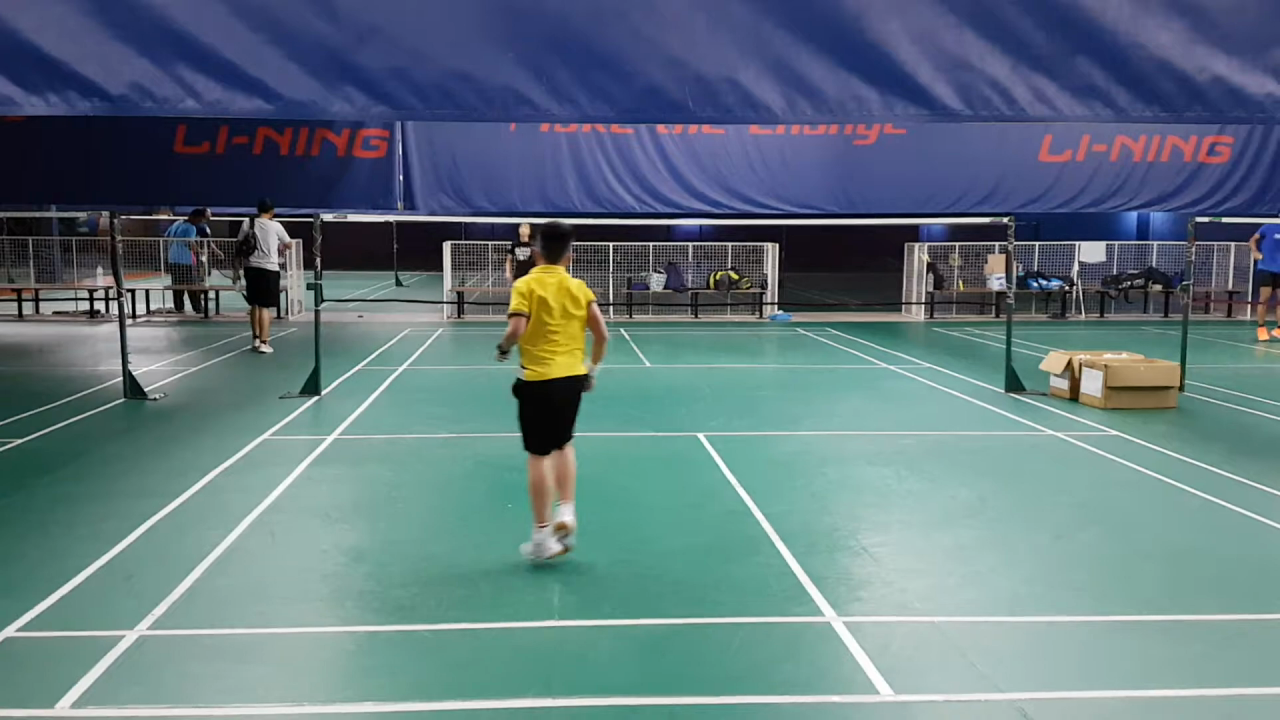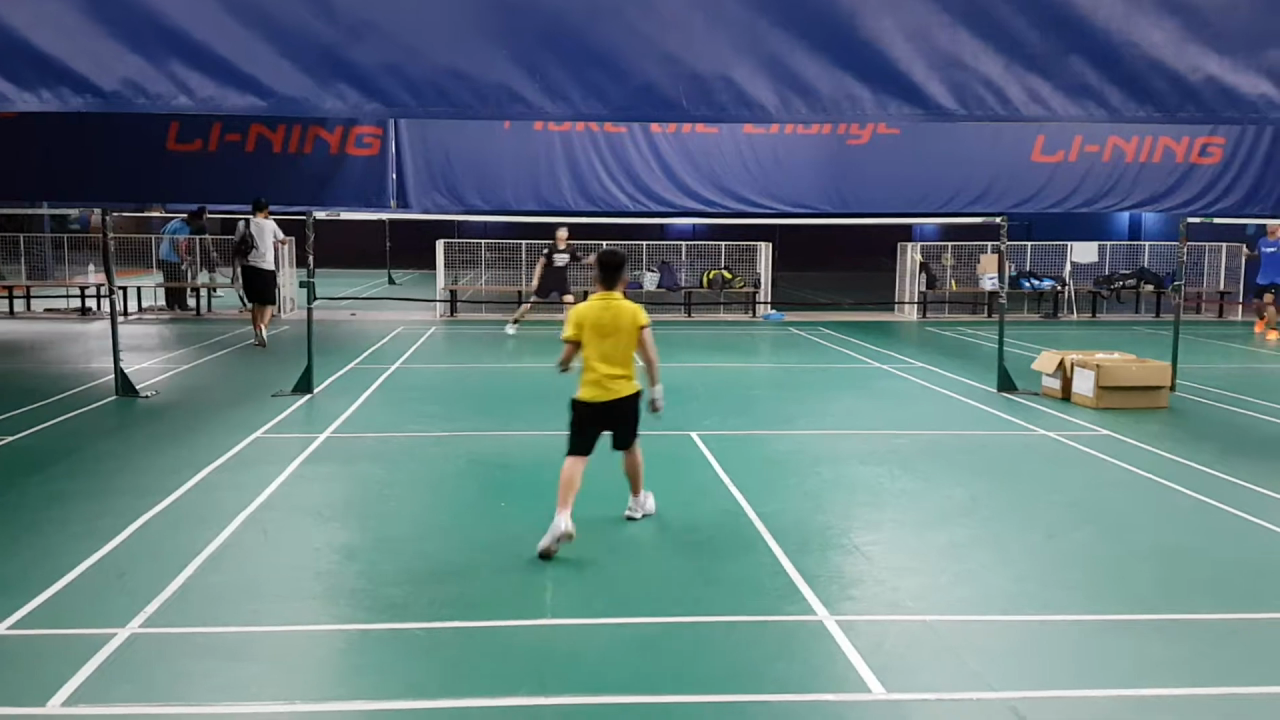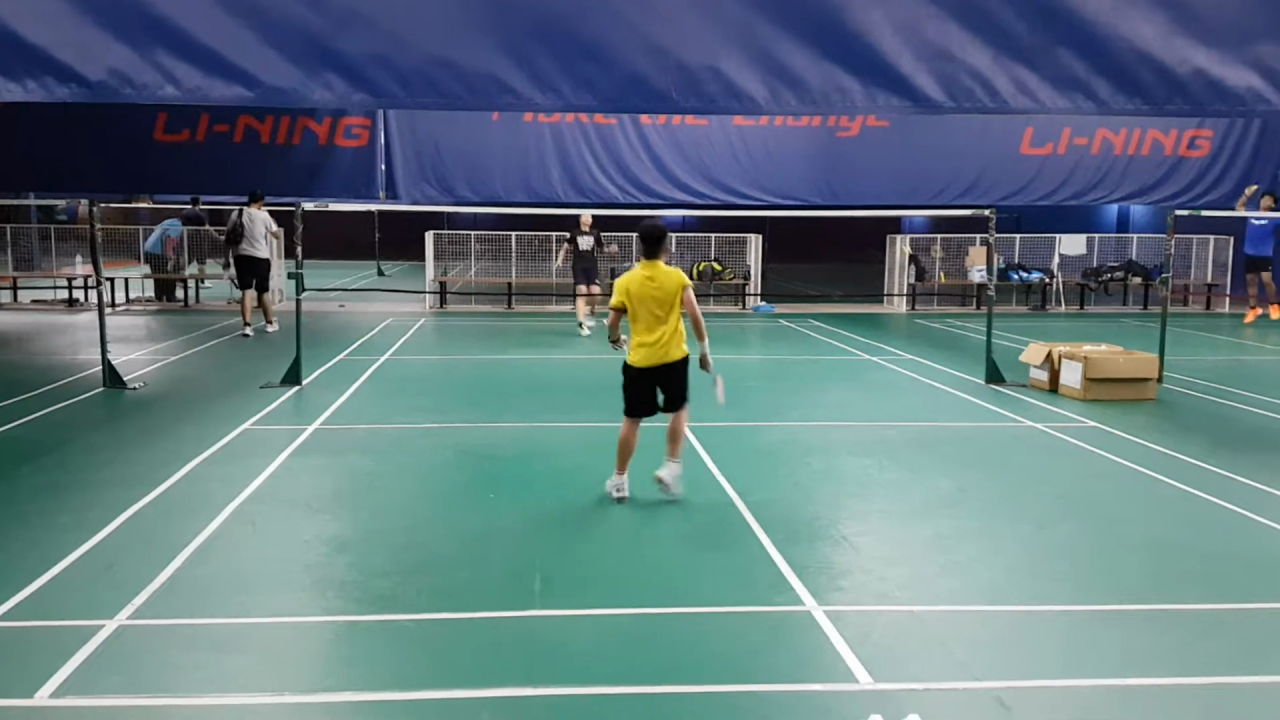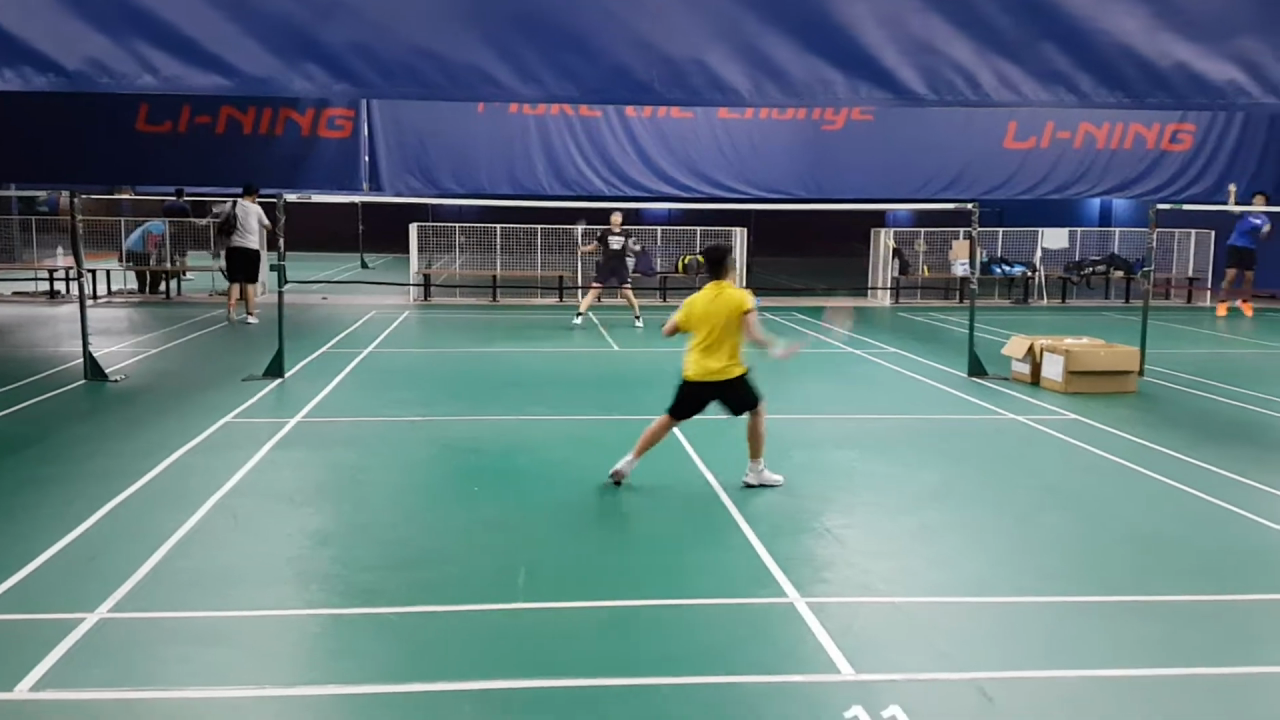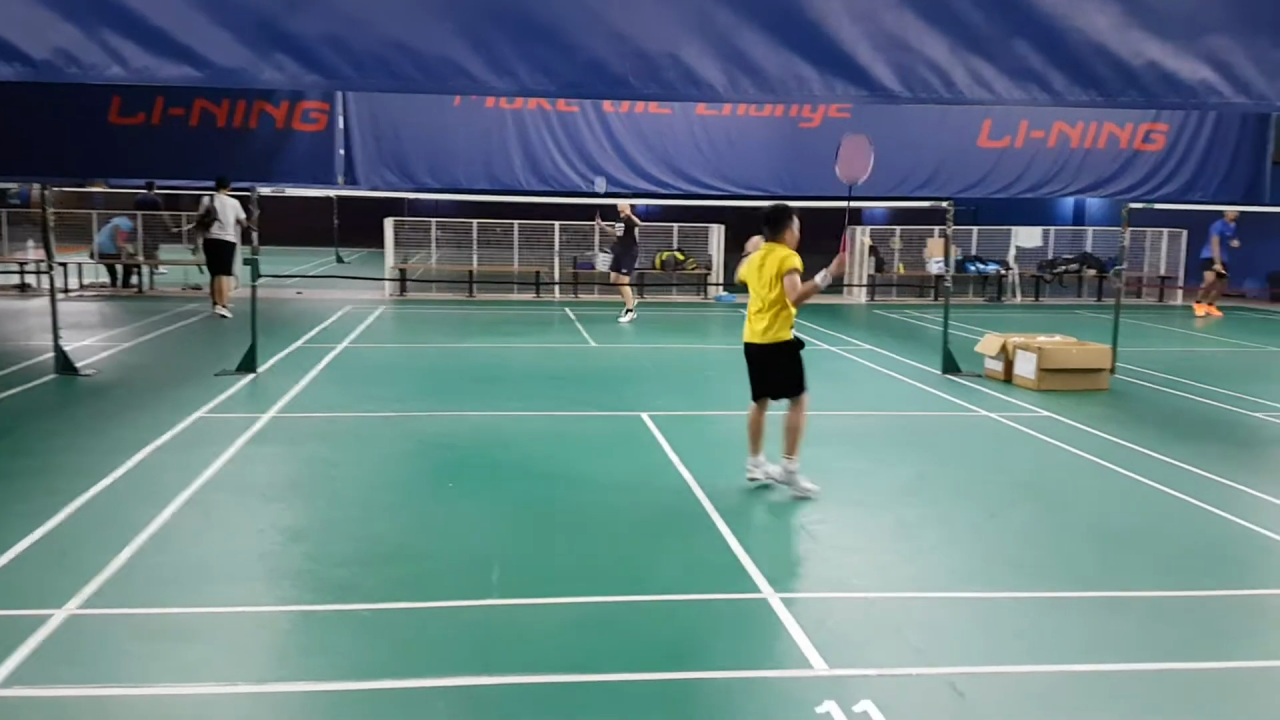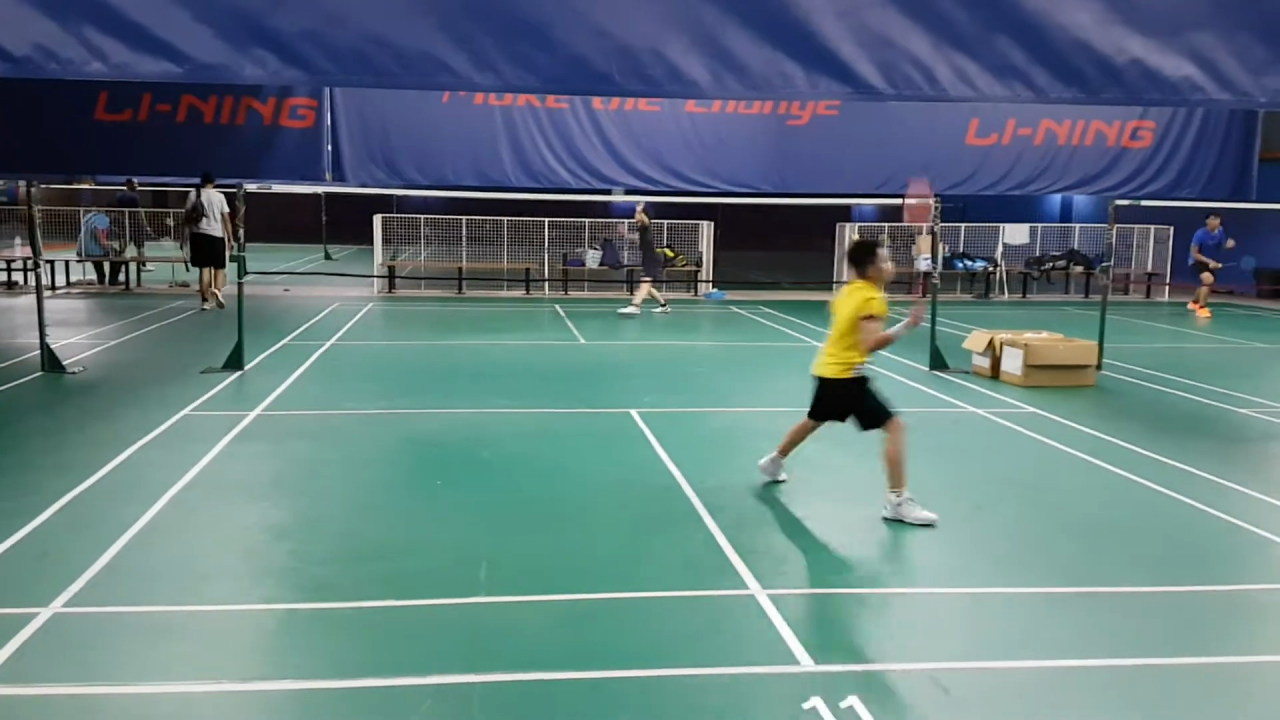
dt=0.3s
person 1, frame 1
left shoulder: (525, 285)
right shoulder: (579, 288)
left elbow: (516, 330)
right elbow: (602, 335)
left wrist: (504, 348)
right wrist: (592, 370)
left hip: (538, 380)
right hip: (572, 377)
left knee: (539, 455)
right knee: (562, 445)
left ankle: (543, 535)
right ankle: (565, 513)
person 1, frame 2
left shoulder: (581, 311)
right shoulder: (635, 312)
left elbow: (567, 356)
right elbow: (649, 356)
left wrist: (562, 365)
right wrist: (656, 392)
left hip: (589, 397)
right hip: (625, 394)
left knee: (575, 459)
right knee: (630, 445)
left ankle: (562, 521)
right ankle: (638, 502)
person 1, frame 3
left shoulder: (625, 282)
right shoulder: (677, 278)
left elbow: (613, 323)
right elbow: (695, 315)
left wrist: (614, 338)
right wrist: (704, 350)
left hip: (639, 361)
right hip: (672, 358)
left knee: (632, 420)
right knee: (679, 411)
left ankle: (619, 481)
right ankle: (671, 468)
person 1, frame 4
left shoulder: (694, 301)
right shoulder: (741, 297)
left elbow: (668, 331)
right elbow: (753, 335)
left wrist: (676, 318)
right wrist: (777, 348)
left hip: (694, 375)
right hip: (728, 375)
left knee: (670, 420)
right knee: (756, 411)
left ankle: (628, 463)
right ankle: (756, 470)
person 1, frame 5
left shoulder: (755, 258)
right shoulder: (788, 258)
left elbow: (740, 275)
right elbow: (794, 297)
right wrist: (826, 277)
left hip: (752, 341)
right hip: (777, 341)
left knee: (760, 402)
right knee: (798, 401)
left ankle: (755, 464)
right ankle: (789, 468)
person 1, frame 6
left shoulder: (849, 291)
right shoulder: (871, 299)
right elbow: (870, 343)
right wrist: (904, 327)
left hip: (827, 371)
right hip: (839, 376)
left knee: (814, 421)
right knee: (894, 428)
left ankle: (773, 463)
right ankle: (899, 503)
